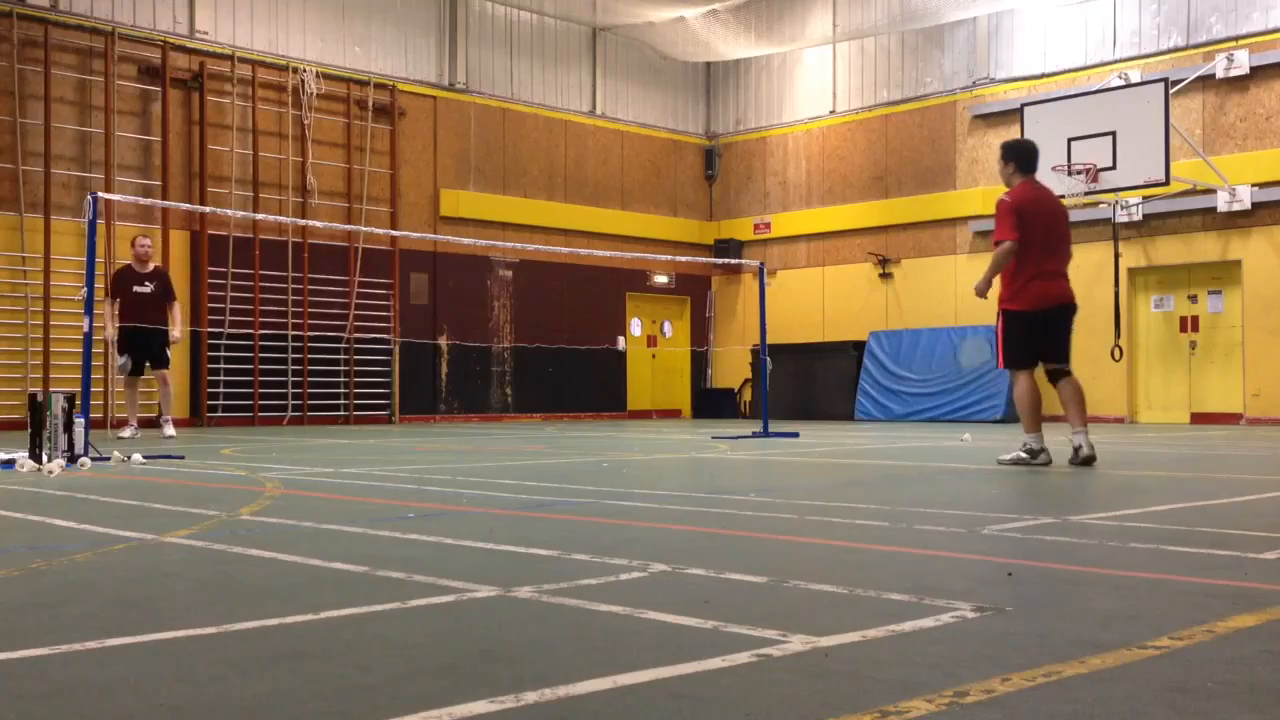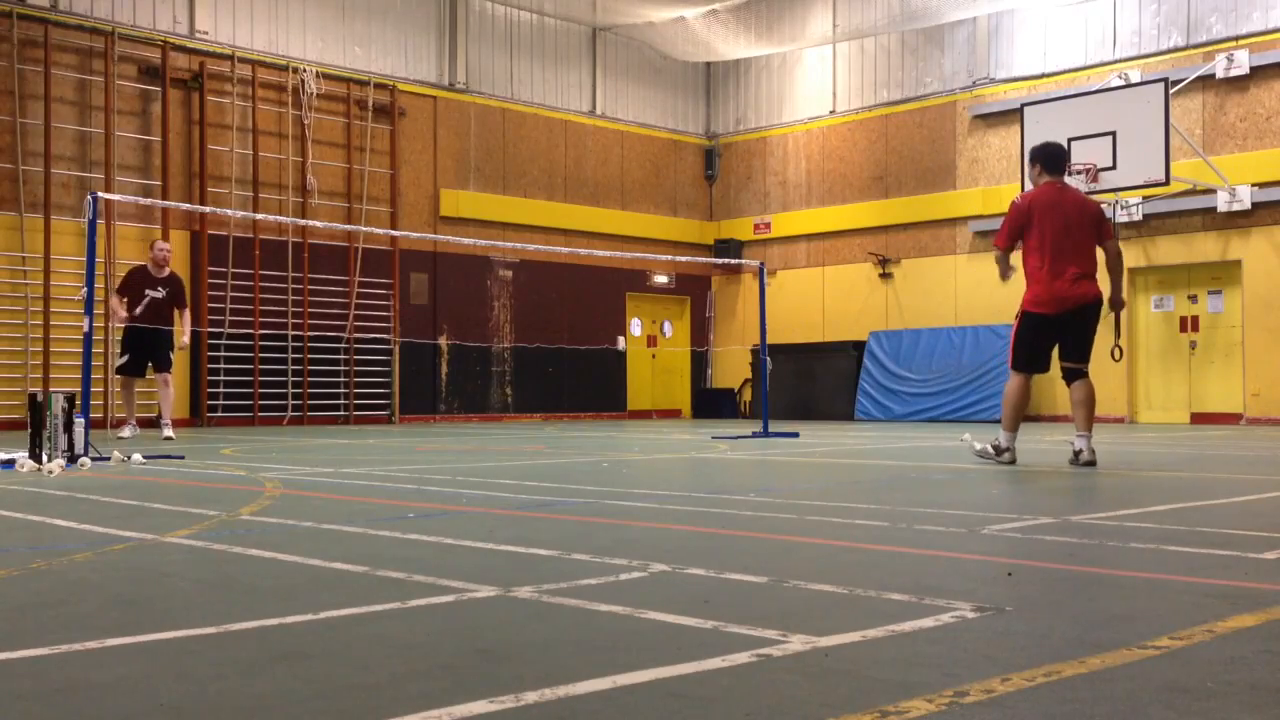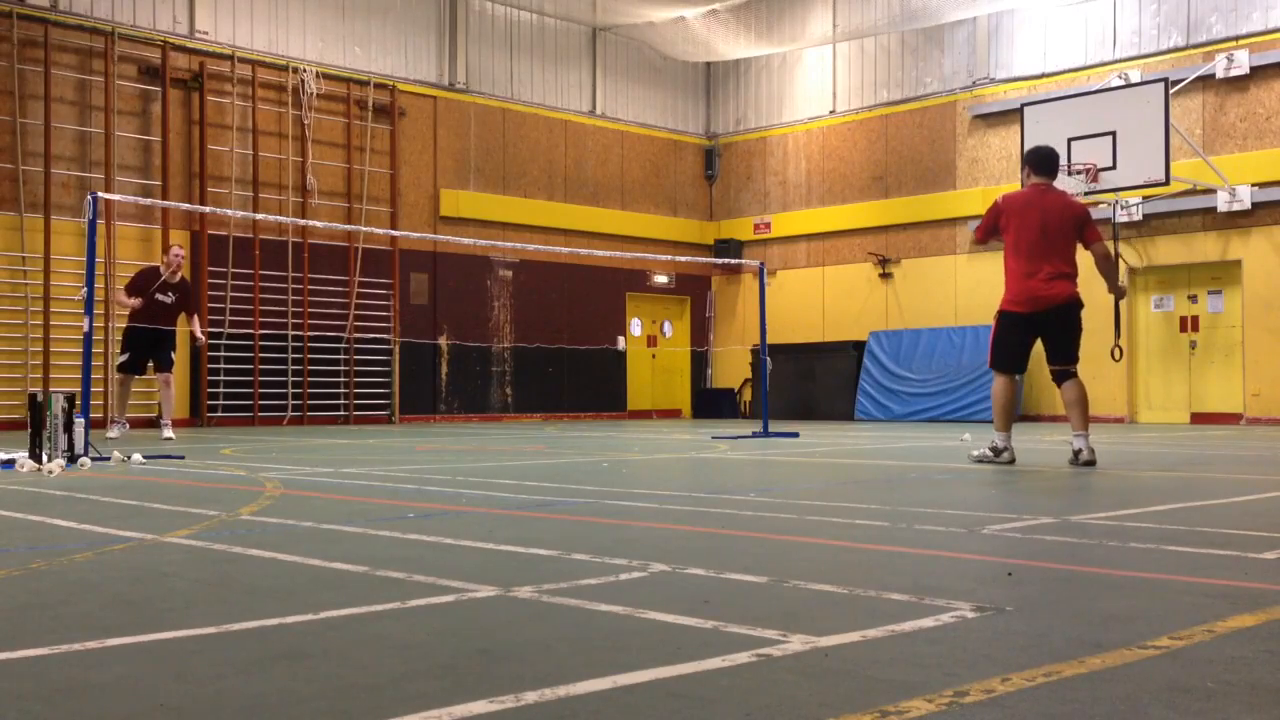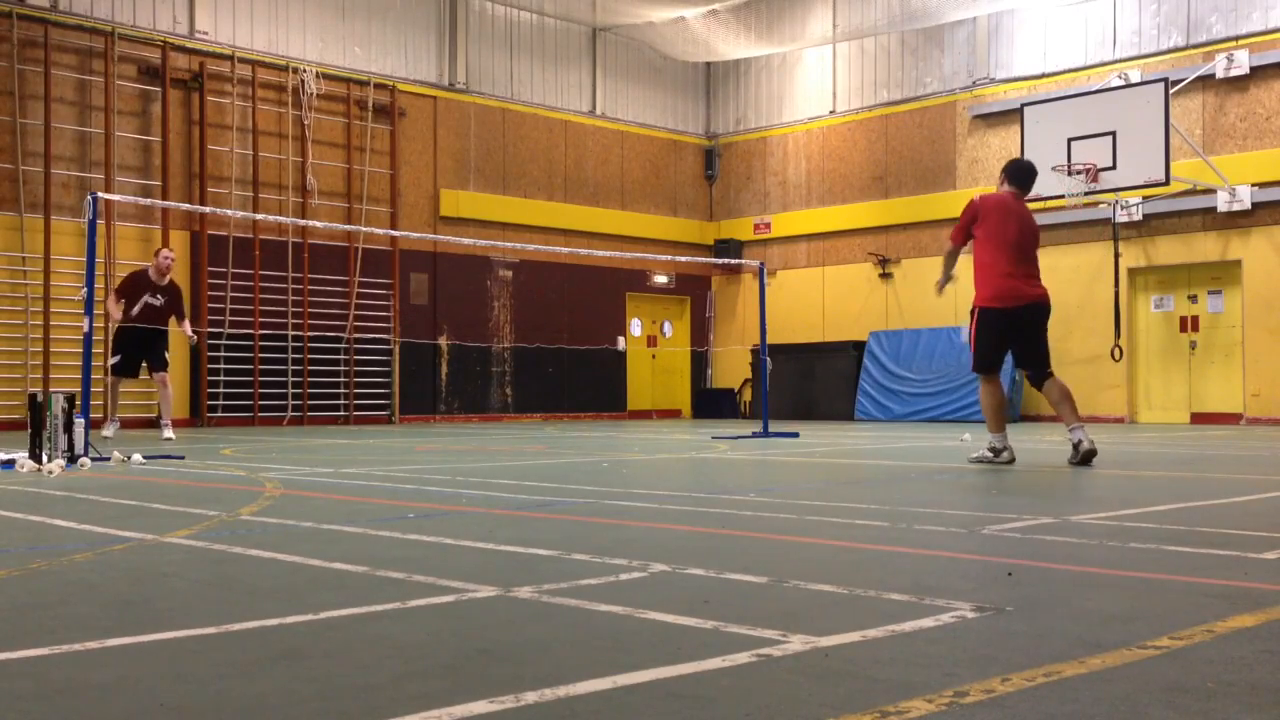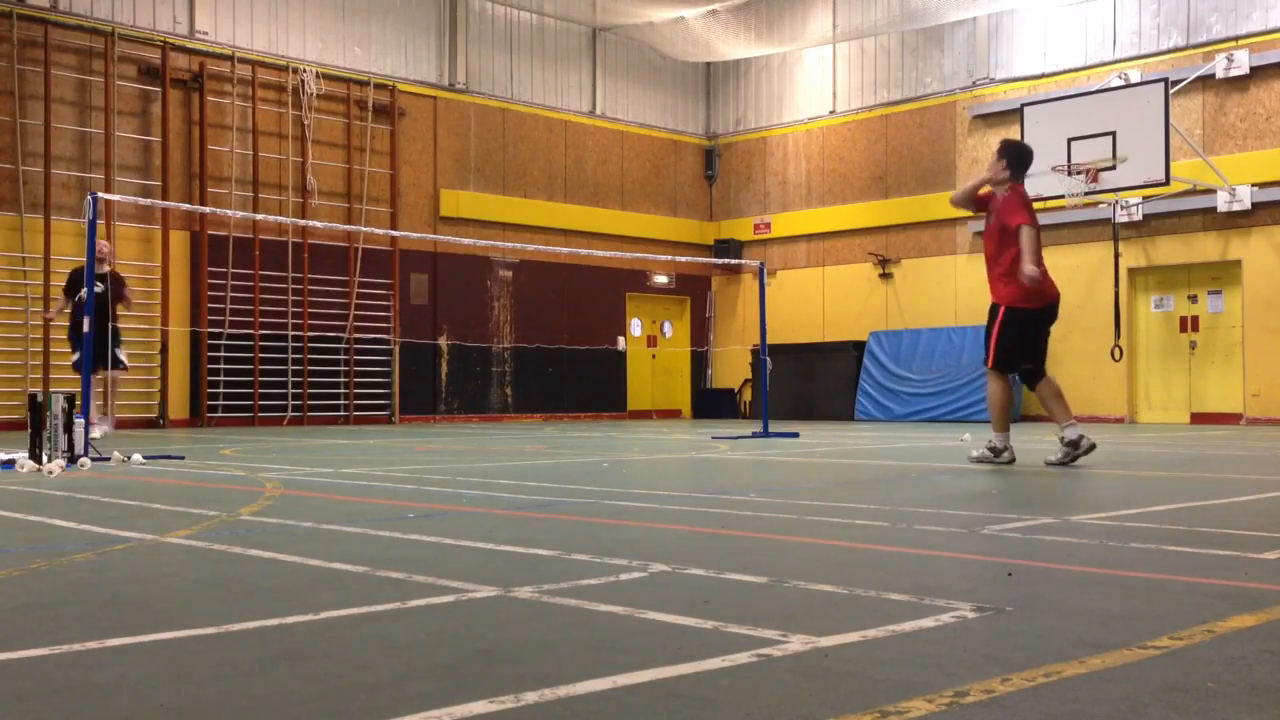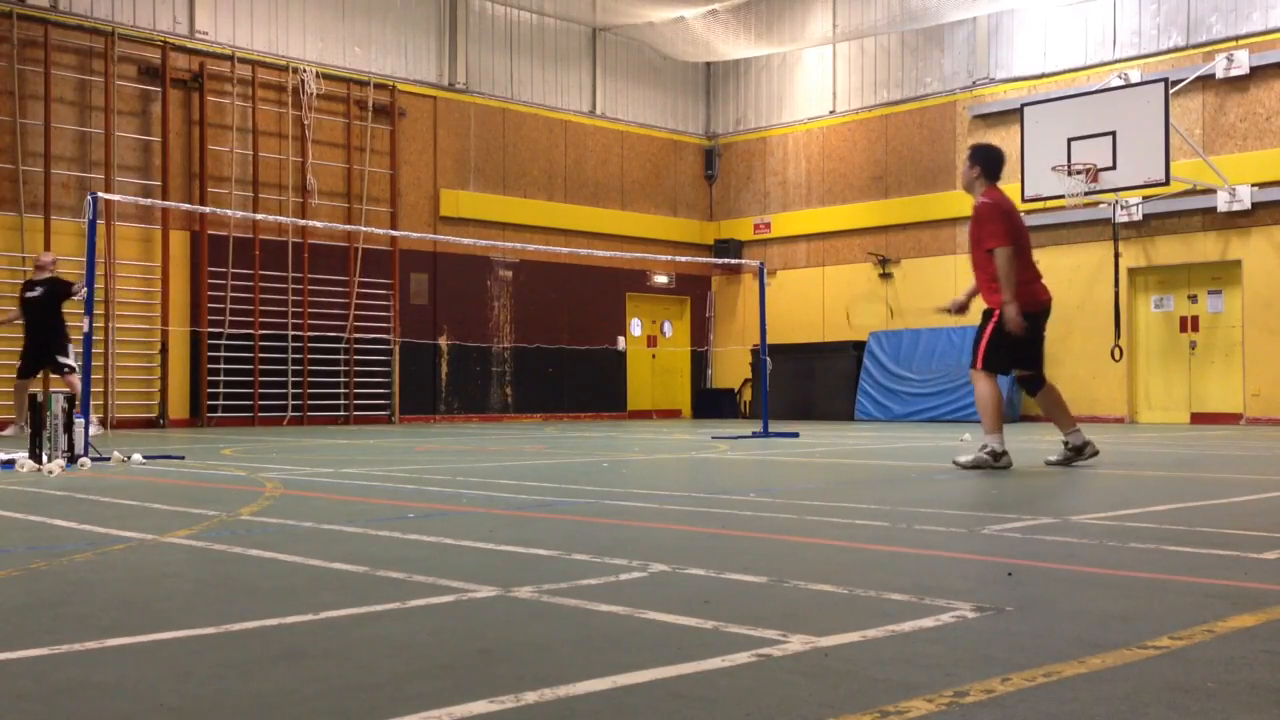
dt=0.5s
person 1, frame 1
left shoulder: (1010, 200)
right shoulder: (1055, 202)
left elbow: (1008, 246)
left wrist: (986, 279)
left hip: (1021, 300)
right hip: (1059, 297)
left knee: (1021, 371)
right knee: (1060, 371)
left ankle: (1034, 446)
right ankle: (1082, 442)
person 1, frame 2
left shoulder: (1026, 202)
right shoulder: (1089, 205)
left elbow: (1001, 251)
right elbow: (1113, 251)
left wrist: (1005, 269)
right wrist: (1116, 291)
left hip: (1042, 302)
right hip: (1084, 300)
left knee: (1020, 372)
right knee: (1077, 373)
left ankle: (1004, 445)
right ankle: (1083, 446)
person 1, frame 3
left shoulder: (1007, 203)
right shoulder: (1075, 208)
left elbow: (979, 237)
right elbow: (1101, 251)
right wrist: (1114, 286)
left hip: (1020, 303)
right hip: (1063, 302)
left knee: (1004, 372)
right knee: (1066, 373)
left ankle: (1001, 446)
right ankle: (1082, 445)
person 1, frame 4
left shoulder: (981, 204)
right shoulder: (1030, 222)
left elbow: (953, 247)
left wrist: (945, 275)
left hip: (994, 302)
right hip: (1033, 303)
left knee: (988, 374)
right knee: (1041, 374)
left ankle: (999, 446)
right ankle: (1080, 438)
person 1, frame 5
left shoulder: (1011, 196)
right shoulder: (998, 197)
left elbow: (1025, 230)
right elbow: (958, 200)
left wrist: (1029, 263)
right wrist: (984, 180)
left hip: (1017, 300)
right hip: (1033, 299)
left knee: (997, 370)
right knee: (1031, 372)
left ankle: (1000, 446)
right ankle: (1074, 437)
person 1, frame 6
left shoulder: (986, 205)
right shoulder: (997, 203)
left elbow: (1003, 254)
left wrist: (1010, 303)
right wrist: (968, 296)
left hip: (1011, 306)
right hip: (1031, 303)
left knee: (982, 371)
right knee: (1030, 378)
left ankle: (994, 449)
right ankle: (1077, 442)
person 2, frame 1
left shoulder: (161, 275)
right shoulder: (121, 275)
left elbow: (173, 303)
right elbow: (109, 302)
left wrist: (177, 328)
right wrist: (109, 327)
left hip: (157, 332)
right hip: (130, 333)
left knee: (163, 375)
right knee: (130, 379)
left ankle: (167, 422)
right ankle: (132, 425)
person 2, frame 2
left shoulder: (175, 281)
right shoulder: (135, 274)
left elbow: (184, 310)
right elbow: (116, 297)
left wrist: (186, 334)
right wrist: (119, 312)
left hip: (162, 334)
right hip: (135, 332)
left knee: (165, 378)
right knee: (127, 380)
left ankle: (166, 424)
right ankle: (131, 424)
person 2, frame 3
left shoulder: (185, 287)
right shoulder: (146, 274)
left elbow: (192, 314)
right elbow: (120, 295)
left wrist: (197, 333)
right wrist: (130, 303)
left hip: (165, 336)
right hip: (137, 332)
left knee: (166, 377)
right knee: (124, 377)
left ankle: (166, 425)
right ankle: (119, 421)
person 2, frame 4
left shoulder: (174, 290)
right shoulder: (135, 278)
left elbow: (181, 317)
right elbow: (113, 298)
left wrist: (188, 332)
right wrist: (115, 314)
left hip: (156, 338)
right hip: (128, 336)
left knee: (162, 378)
right knee: (113, 380)
left ankle: (166, 425)
right ankle: (112, 420)
person 2, frame 5
left shoulder: (114, 277)
right shoulder: (77, 274)
left elbow: (127, 303)
right elbow: (66, 299)
left wrist: (126, 294)
right wrist: (53, 313)
left hip: (107, 334)
right hip: (81, 334)
left knee: (113, 376)
left ankle: (108, 418)
right ankle: (93, 424)
person 2, frame 6
left shoulder: (56, 283)
right shoulder: (26, 285)
left elbow: (77, 289)
right elbow: (21, 312)
left hip: (56, 341)
right hip: (33, 342)
left knee: (71, 379)
right knee: (20, 383)
left ankle: (90, 422)
right ankle: (19, 424)
